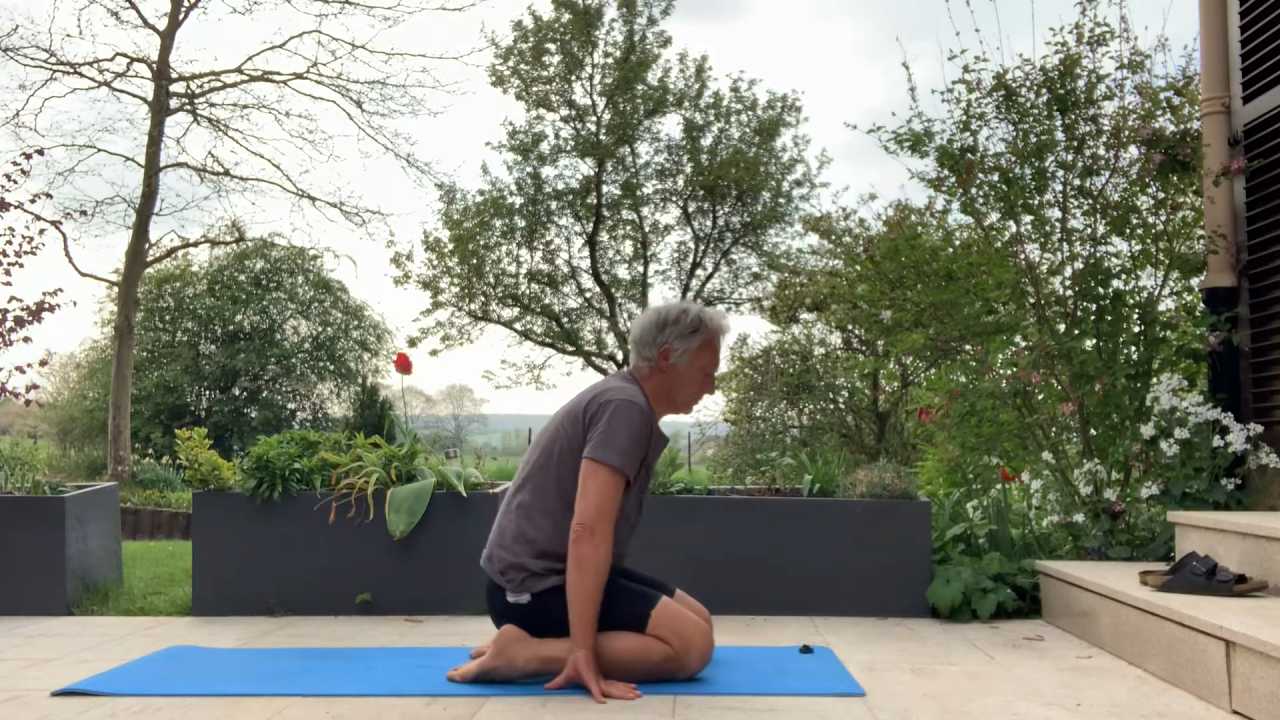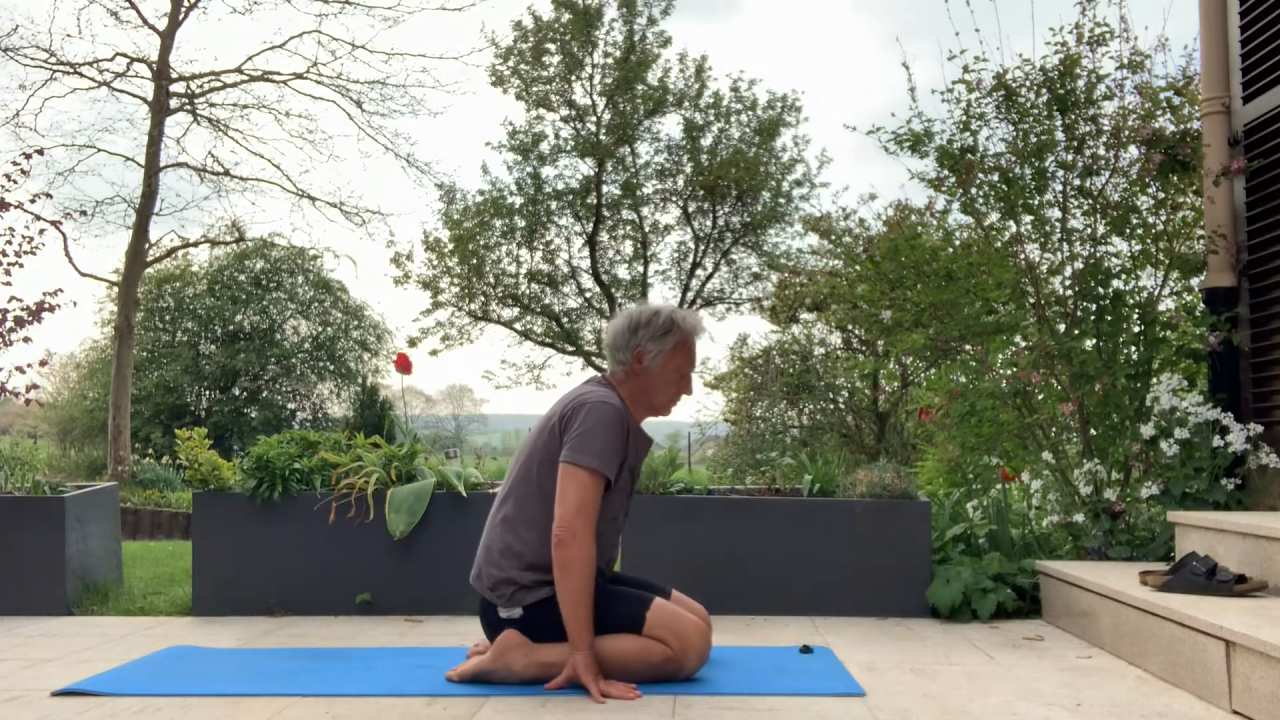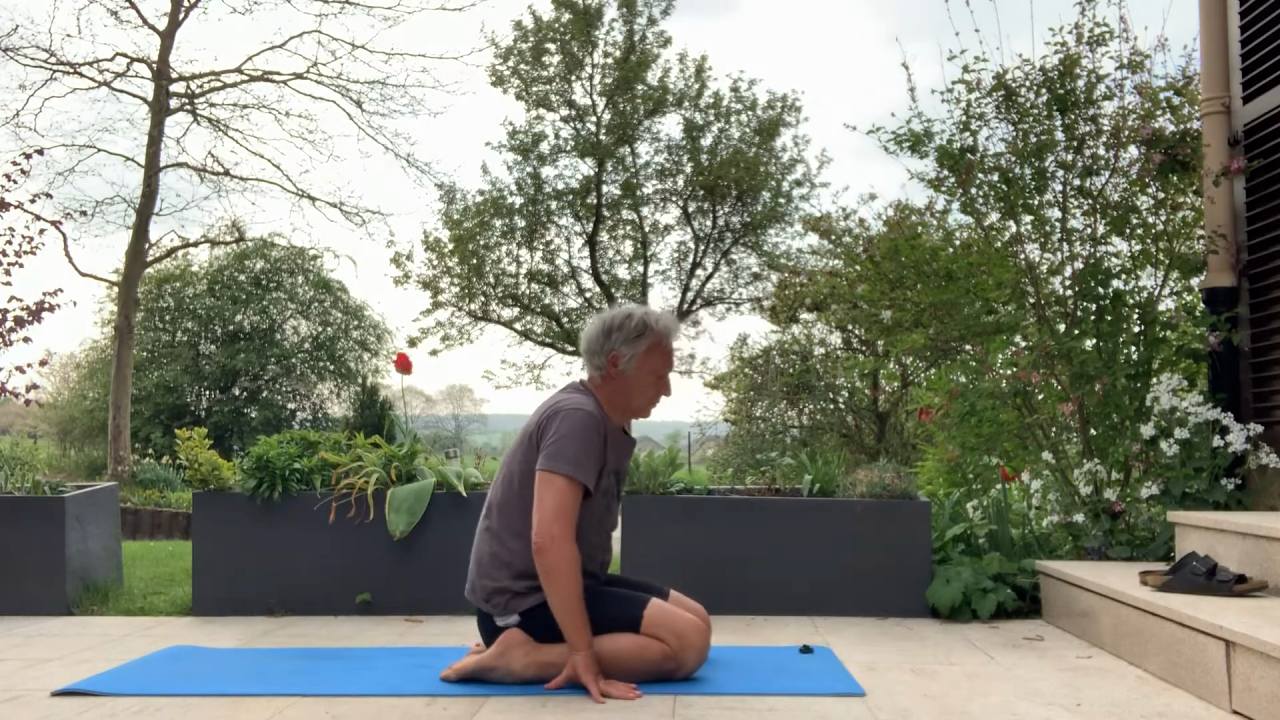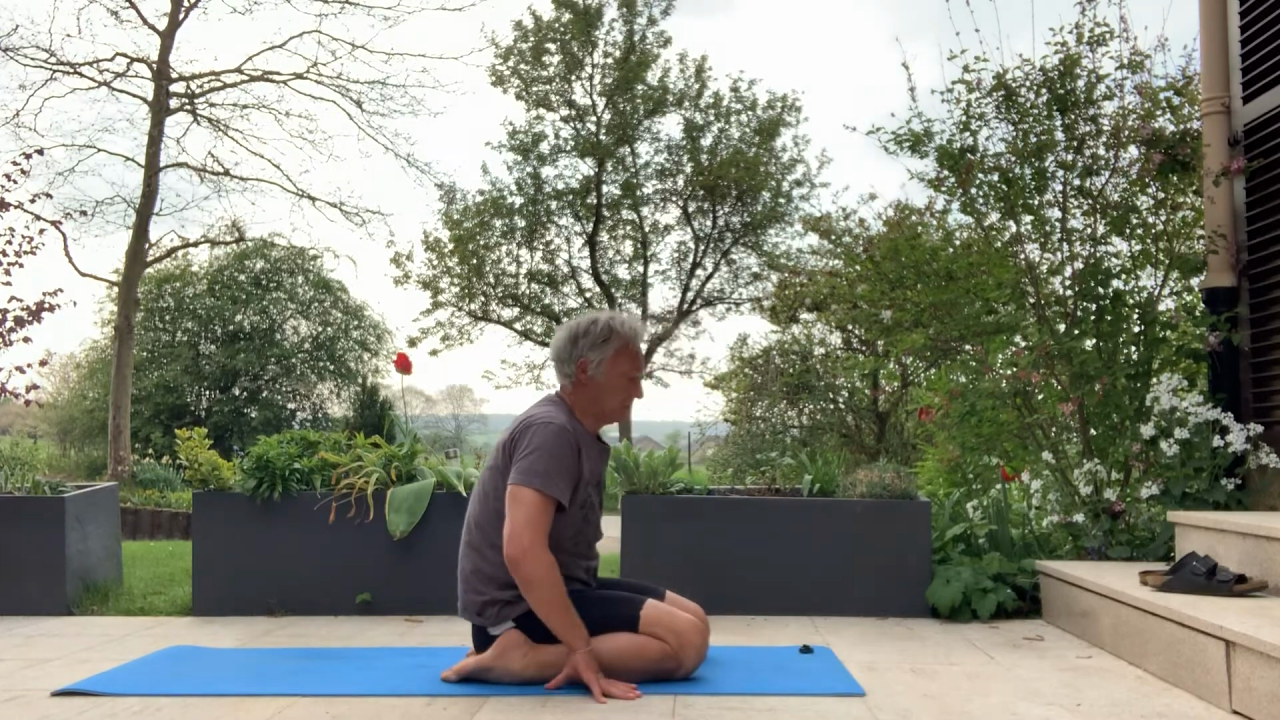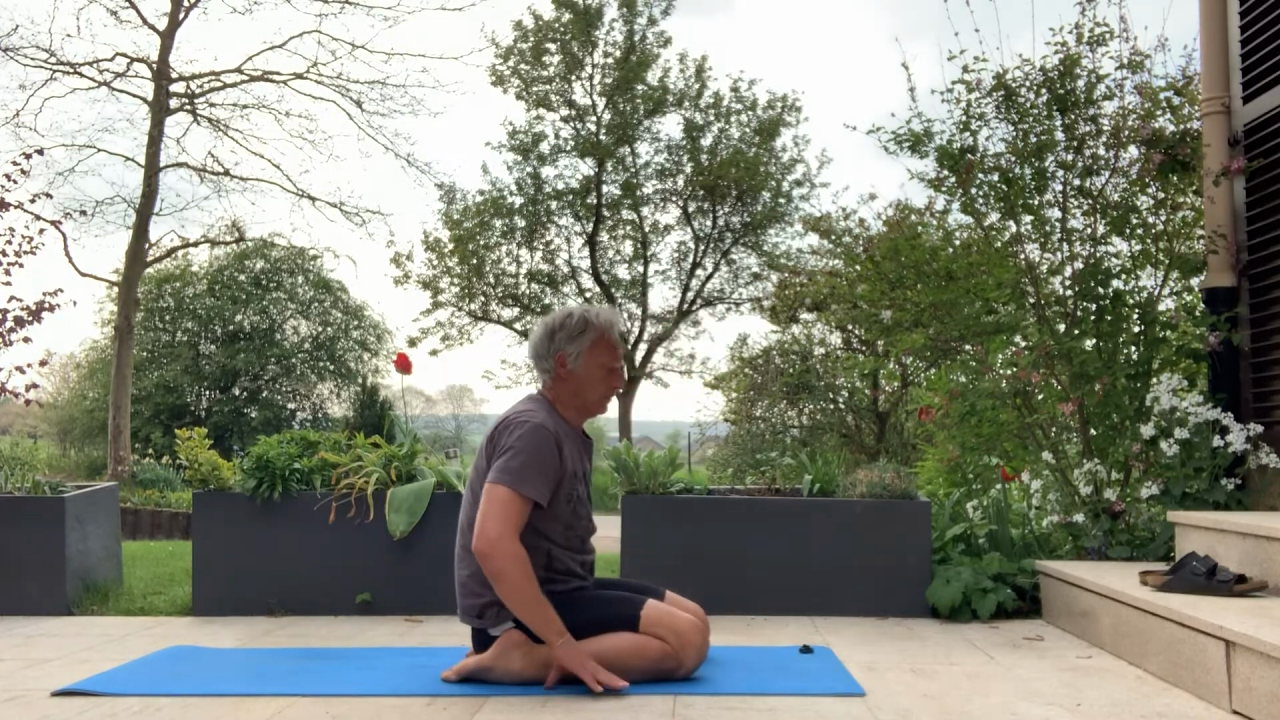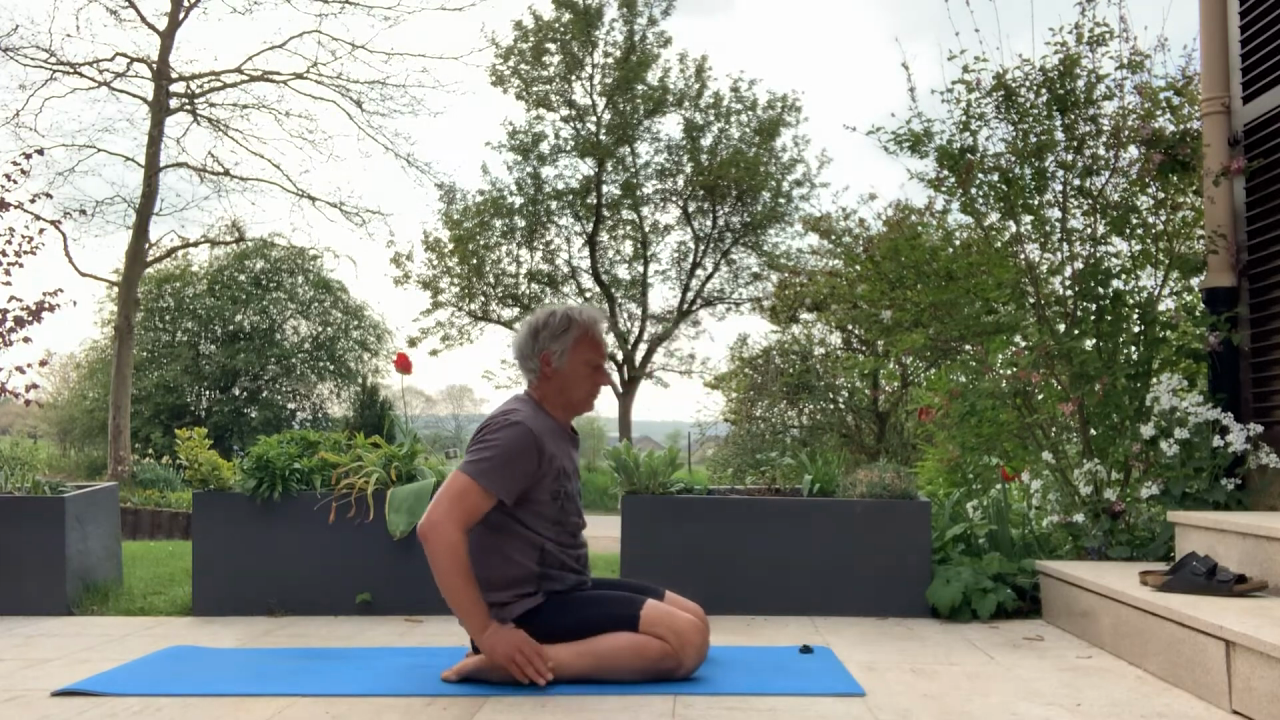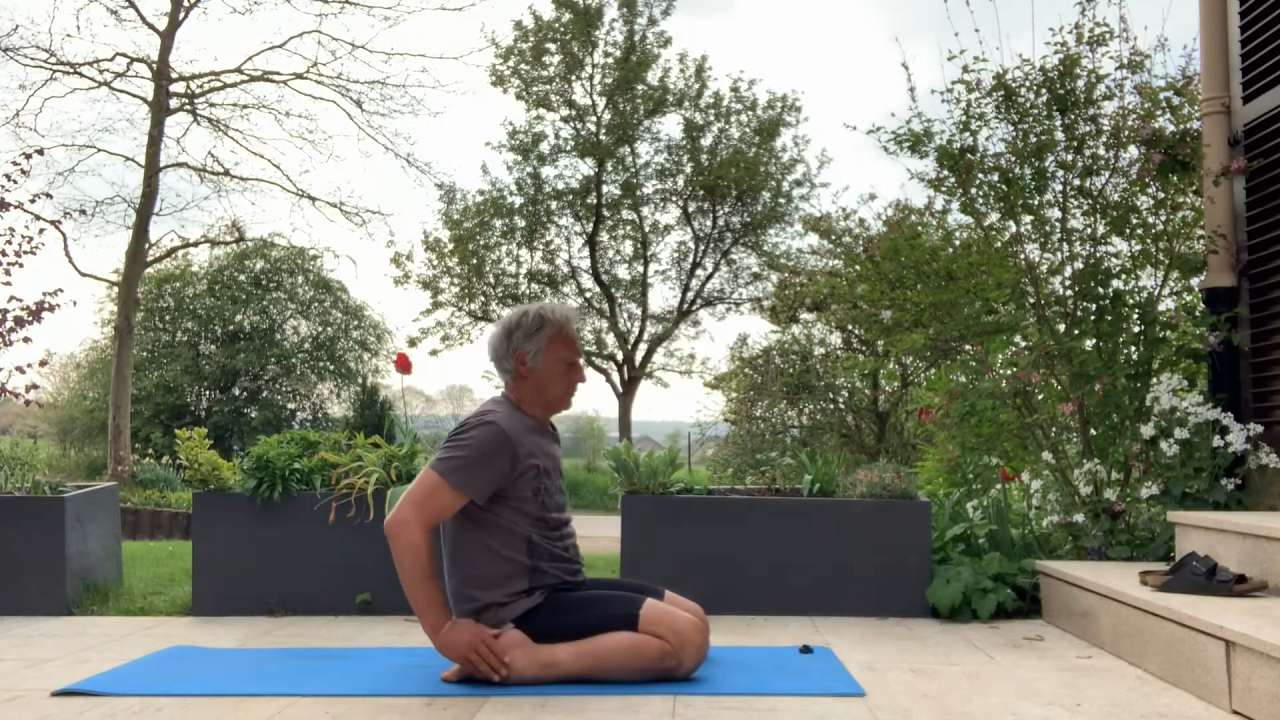
dt=0.3s
person 1, frame 1
left shoulder: (625, 400)
right shoulder: (625, 407)
right elbow: (588, 531)
right wrist: (582, 651)
left hip: (560, 574)
right hip: (533, 587)
left knee: (698, 621)
right knee: (691, 644)
left ankle: (530, 641)
right ankle: (524, 652)
person 1, frame 2
left shoulder: (612, 412)
right shoulder: (602, 411)
right elbow: (569, 535)
right wrist: (583, 653)
left hip: (552, 585)
right hip: (529, 599)
left knee: (695, 621)
right knee: (688, 644)
left ankle: (534, 644)
right ankle: (521, 658)
person 1, frame 3
left shoulder: (603, 421)
right shoulder: (578, 417)
right elbow: (550, 541)
right wrist: (582, 651)
left hip: (554, 591)
right hip: (525, 604)
left knee: (695, 619)
right knee: (687, 642)
left ankle: (531, 644)
right ankle: (522, 657)
person 1, frame 4
left shoulder: (580, 432)
right shoulder: (551, 432)
right elbow: (522, 550)
right wrist: (581, 649)
left hip: (555, 595)
right hip: (517, 611)
left knee: (693, 619)
right knee: (685, 641)
left ankle: (532, 649)
right ankle: (520, 658)
person 1, frame 5
left shoulder: (567, 431)
right shoulder: (534, 430)
right elbow: (493, 544)
right wrist: (561, 643)
left hip: (556, 591)
right hip: (516, 613)
left knee: (693, 618)
right knee: (686, 640)
left ankle: (526, 646)
right ankle: (521, 657)
person 1, frame 6
left shoulder: (556, 429)
right shoulder: (520, 432)
right elbow: (438, 526)
right wrist: (485, 631)
left hip: (557, 595)
right hip: (523, 613)
left knee: (693, 619)
right knee: (686, 640)
left ankle: (537, 649)
right ankle: (529, 655)
person 1, frame 7
left shoulder: (537, 429)
right shoulder: (495, 433)
right elbow: (404, 523)
right wrist: (442, 630)
left hip: (556, 594)
right hip: (518, 616)
left knee: (693, 619)
right knee: (686, 640)
right ankle: (517, 658)
